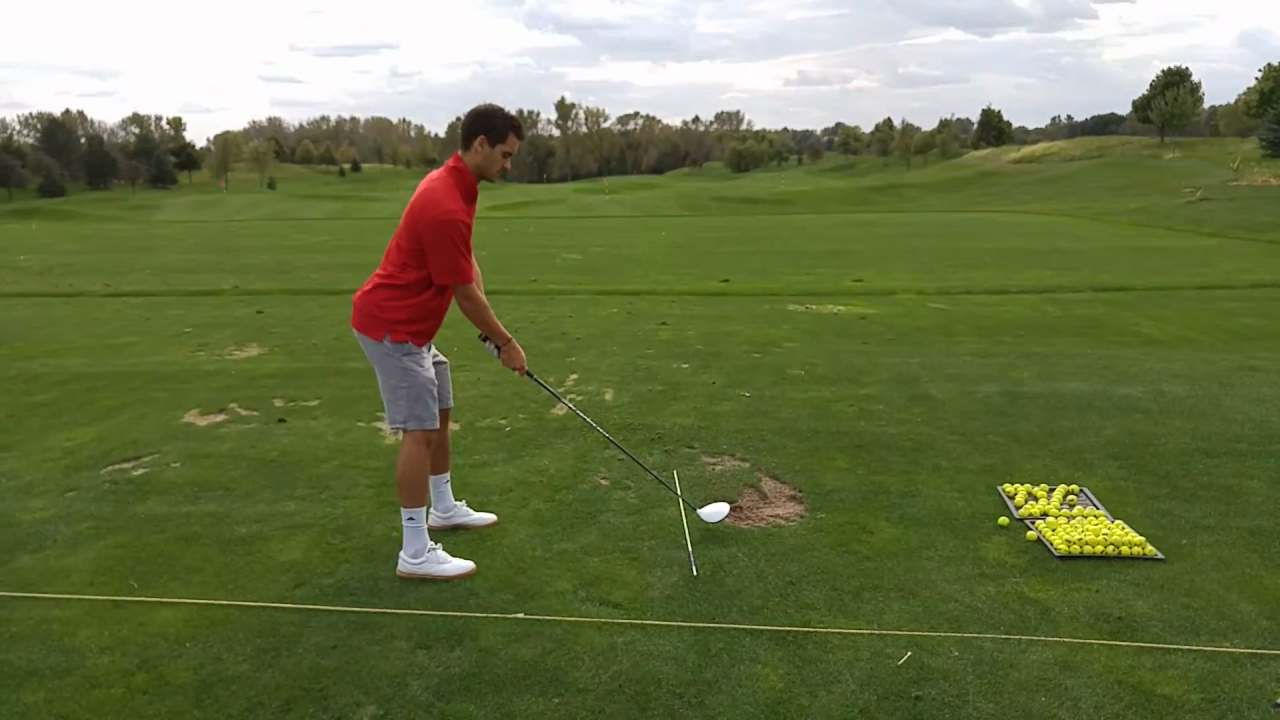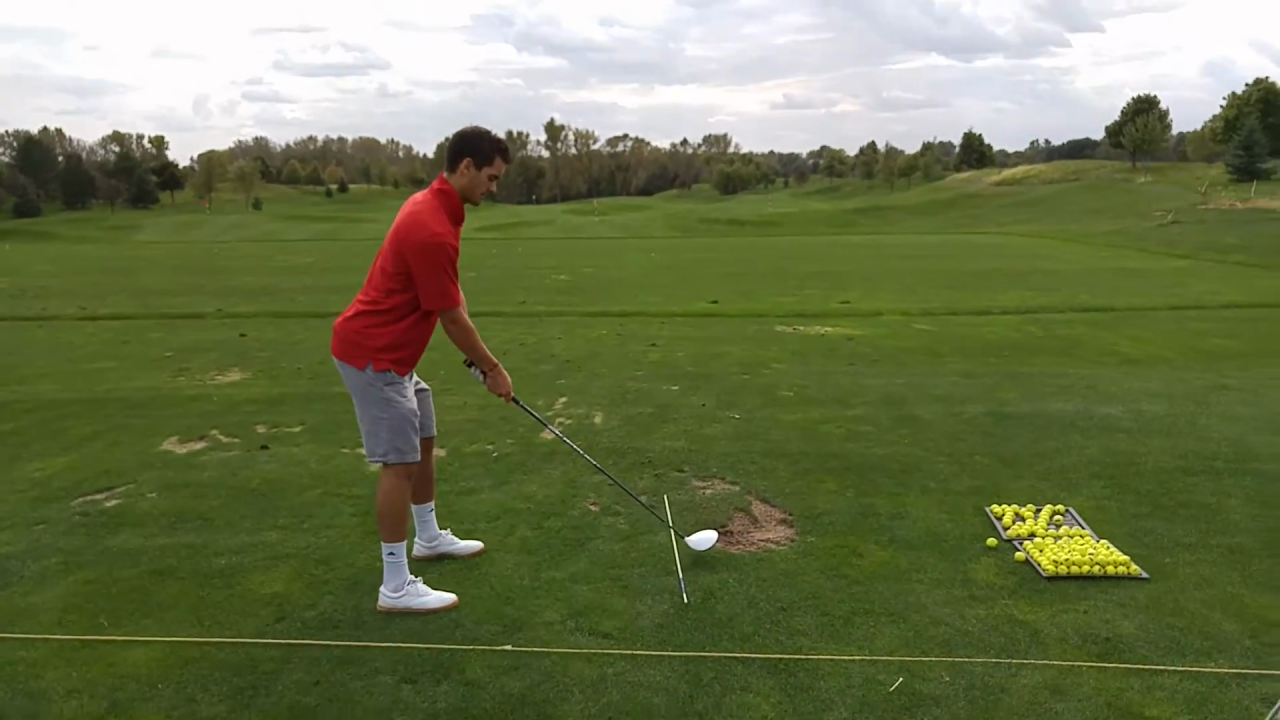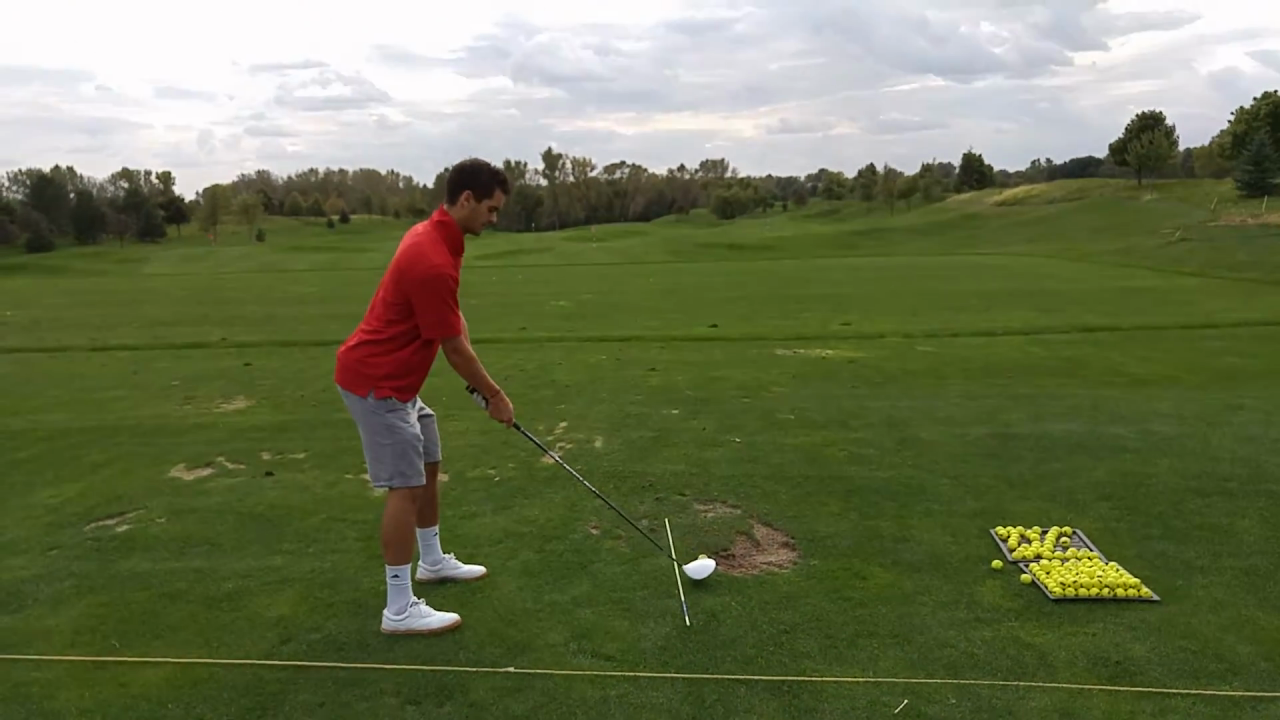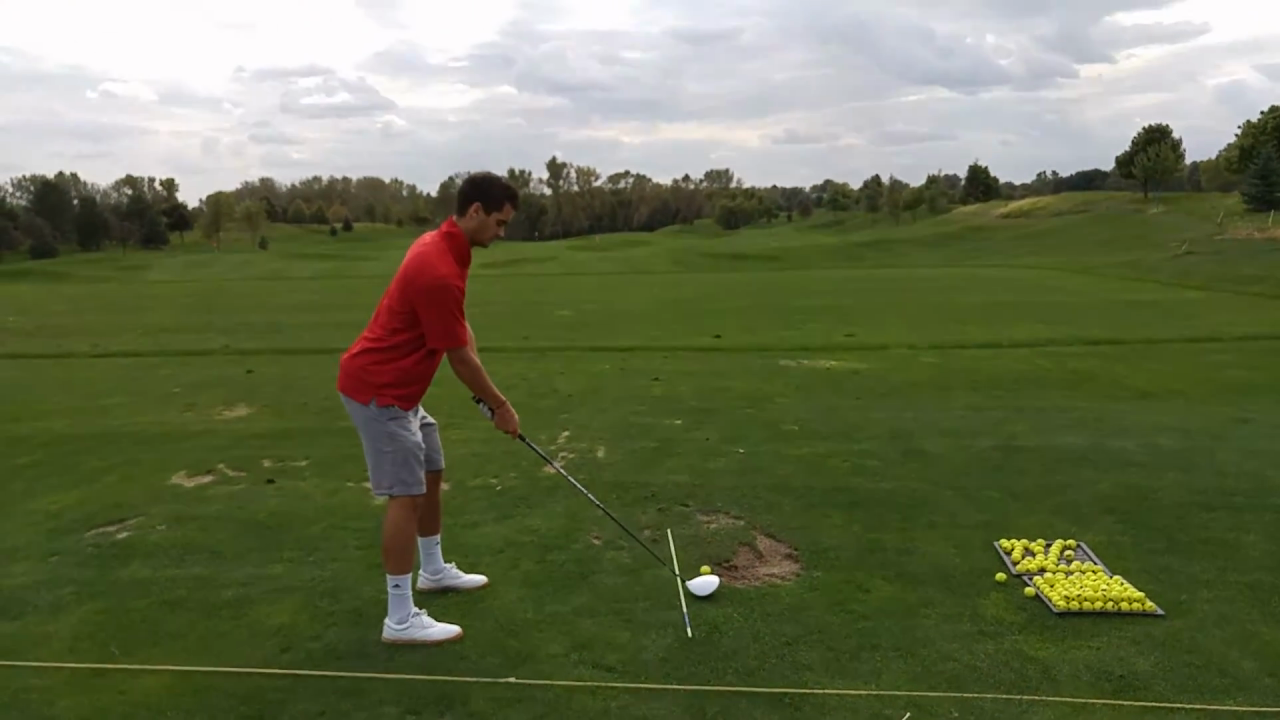
dt=0.3s
person 1, frame 1
left shoulder: (451, 182)
right shoulder: (446, 207)
left elbow: (468, 265)
right elbow: (464, 292)
left wrist: (493, 329)
right wrist: (506, 342)
left hip: (408, 321)
right hip: (391, 325)
left knee: (439, 415)
right knee: (419, 430)
left ankle: (443, 507)
right ankle: (416, 551)
person 1, frame 2
left shoulder: (433, 203)
right shoulder: (432, 229)
left elbow: (452, 295)
right elbow: (451, 317)
left wrist: (478, 354)
right wrist: (492, 368)
left hip: (389, 349)
right hip: (373, 354)
left knee: (422, 443)
right knee: (400, 462)
left ankle: (429, 537)
right ankle: (395, 587)
person 1, frame 3
left shoulder: (433, 234)
right shoulder: (432, 261)
left elbow: (454, 320)
right elbow: (453, 347)
left wrist: (480, 381)
right wrist: (494, 395)
left hip: (391, 376)
right hip: (375, 382)
left knee: (427, 468)
right knee: (405, 487)
left ankle: (432, 561)
right ankle: (399, 609)
person 1, frame 4
left shoulder: (442, 244)
right shoulder: (439, 271)
left elbow: (461, 329)
right elbow: (459, 357)
left wrist: (487, 392)
right wrist: (500, 406)
left hip: (395, 384)
right hip: (377, 390)
left knee: (430, 476)
right knee: (406, 495)
left ankle: (434, 570)
right ankle: (400, 619)
